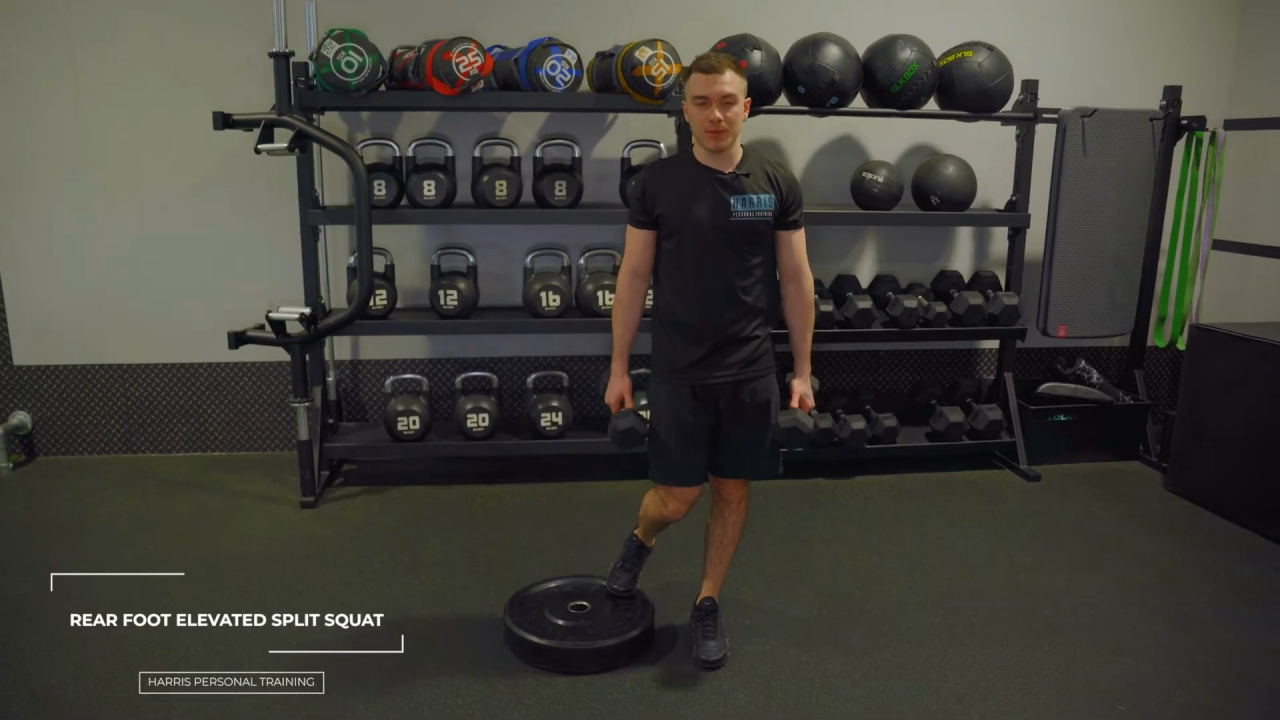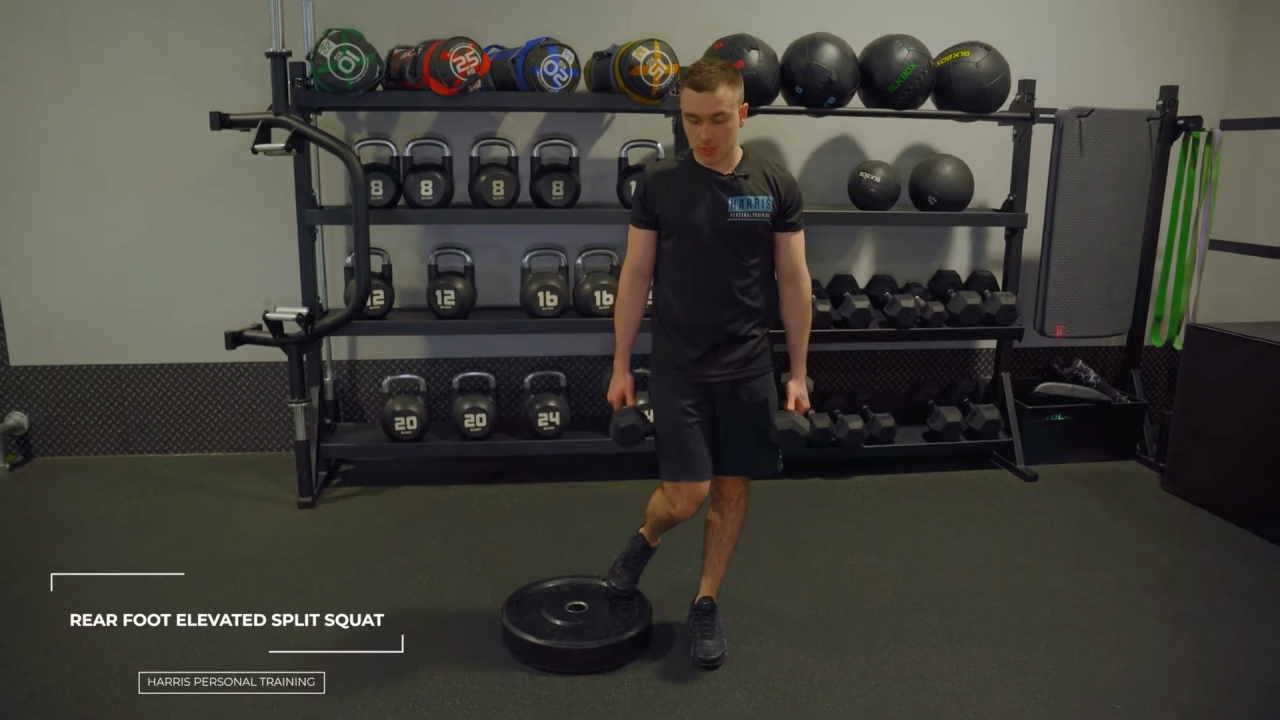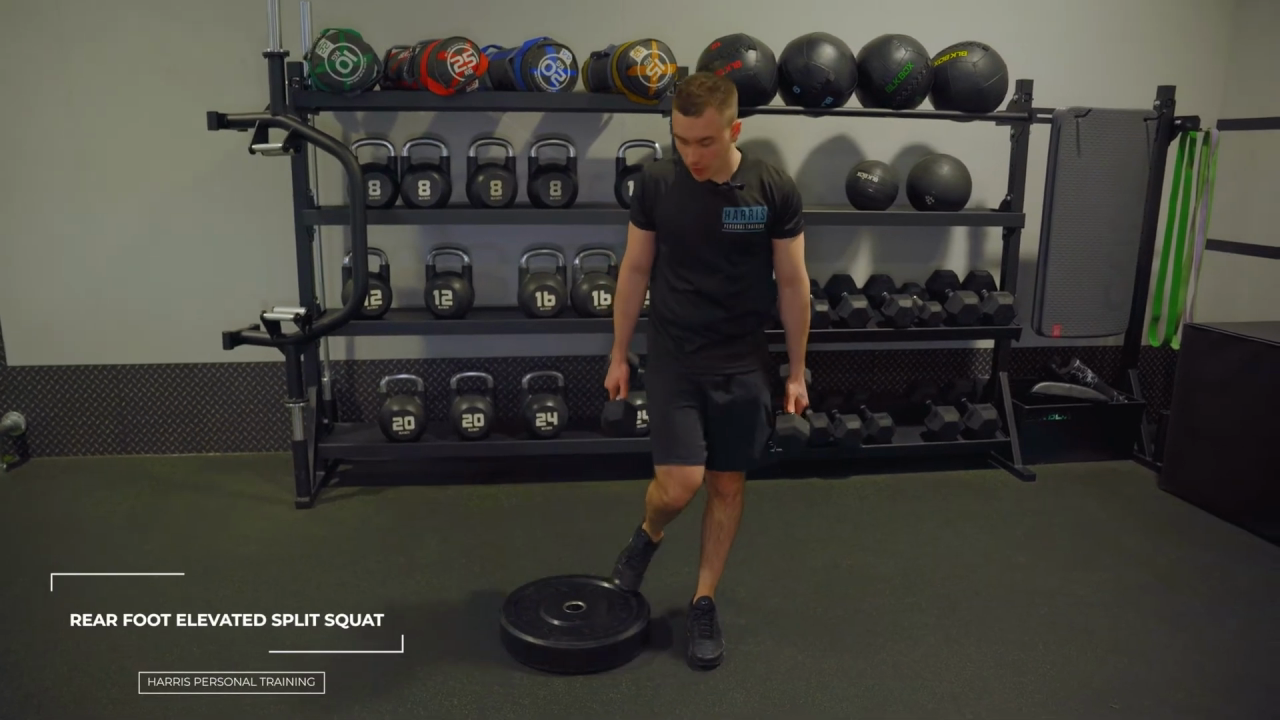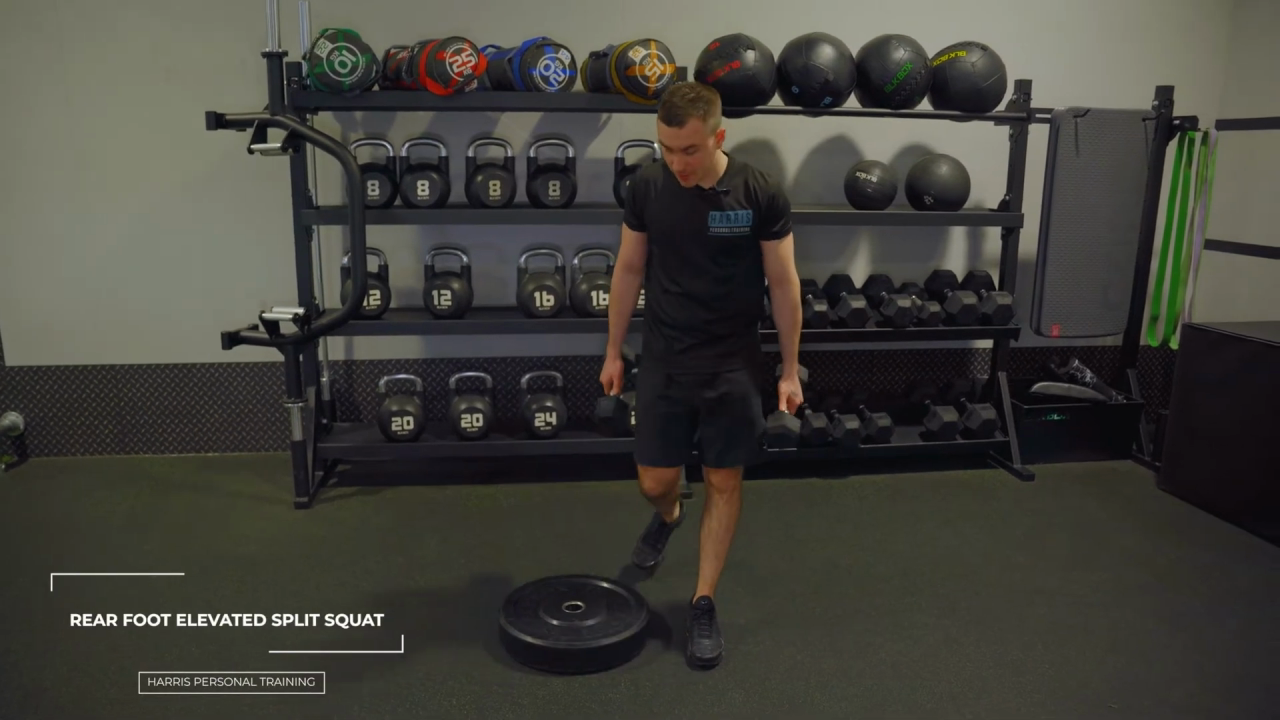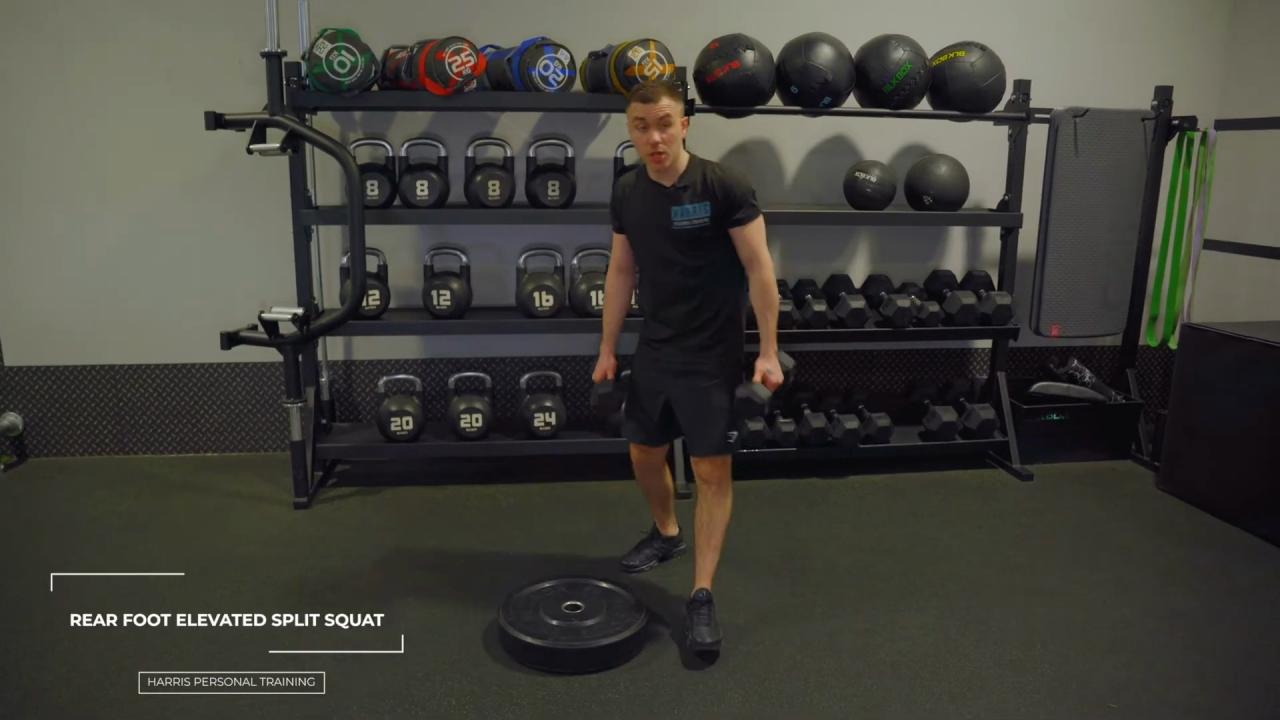
dt=0.3s
person 1, frame 1
left shoulder: (776, 183)
right shoulder: (657, 181)
left elbow: (796, 279)
right elbow: (634, 276)
left wrist: (802, 370)
right wrist: (618, 368)
left hip: (750, 370)
right hip: (678, 371)
left knee: (732, 490)
right knee: (676, 497)
left ankle: (707, 603)
right ankle: (639, 539)
person 1, frame 2
left shoulder: (776, 185)
right shoulder: (658, 182)
left elbow: (793, 281)
right elbow: (636, 276)
left wrist: (798, 372)
right wrist: (621, 366)
left hip: (748, 367)
right hip: (679, 368)
left knee: (732, 488)
right knee: (686, 494)
left ankle: (705, 603)
right ankle: (644, 540)
person 1, frame 3
left shoulder: (774, 190)
right shoulder: (656, 183)
left elbow: (793, 283)
right elbow: (635, 271)
left wrist: (796, 372)
right wrist: (618, 356)
left hip: (742, 363)
right hip: (673, 359)
left knee: (727, 485)
right knee: (679, 483)
left ankle: (703, 601)
right ankle: (648, 533)
person 1, frame 4
left shoulder: (761, 194)
right shoulder: (645, 187)
left elbow: (783, 284)
right elbow: (629, 269)
left wrist: (790, 370)
right wrist: (613, 351)
left hip: (732, 363)
right hip: (664, 358)
left knee: (724, 481)
right knee: (655, 479)
left ankle: (703, 603)
right ankle: (667, 515)
person 1, frame 5
left shoulder: (723, 185)
right shoulder: (626, 193)
left elbow: (759, 268)
right elbow: (621, 273)
left wrist: (768, 351)
right wrist: (607, 349)
left hip: (711, 354)
right hip: (655, 349)
left knee: (712, 472)
right knee: (644, 455)
left ankle: (701, 595)
right ankle: (666, 532)
